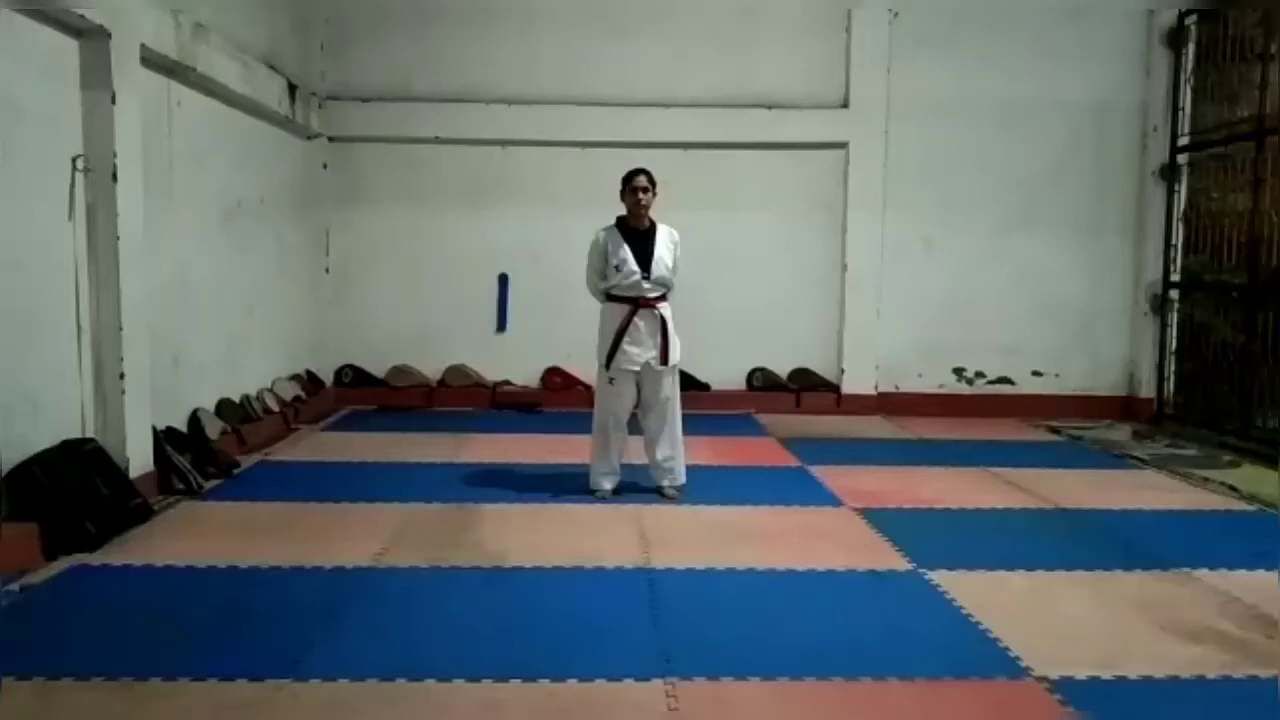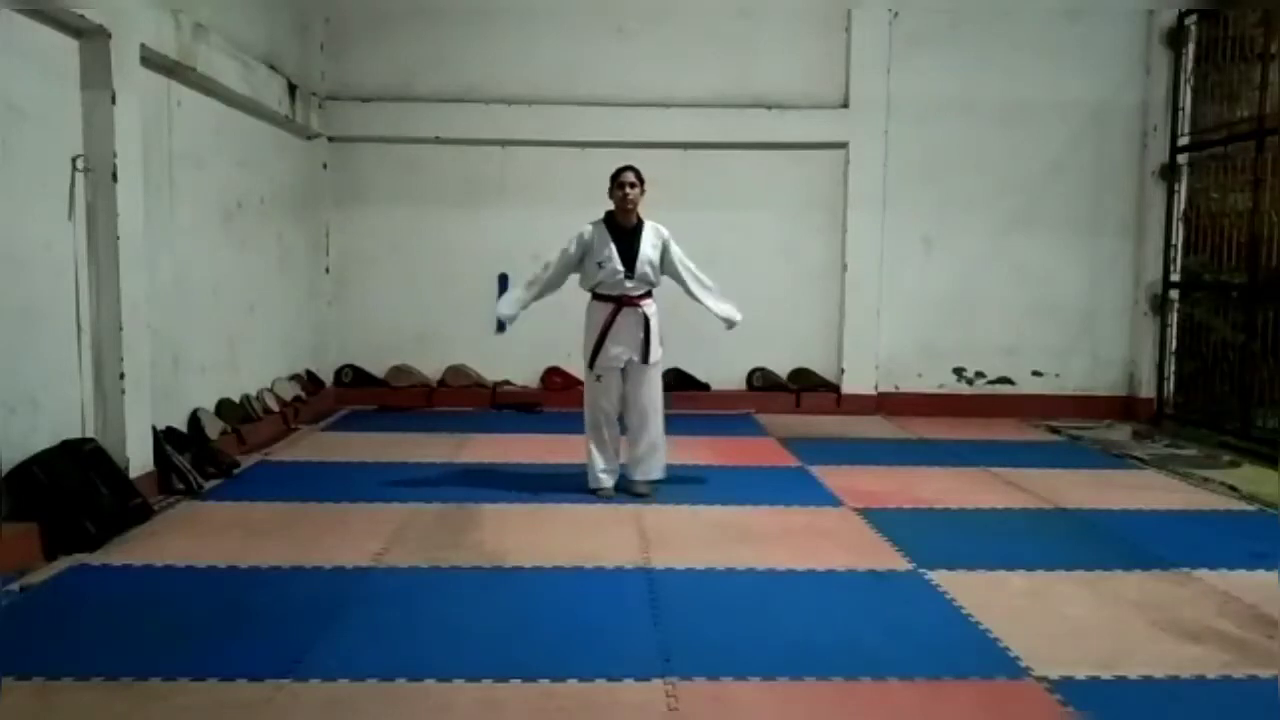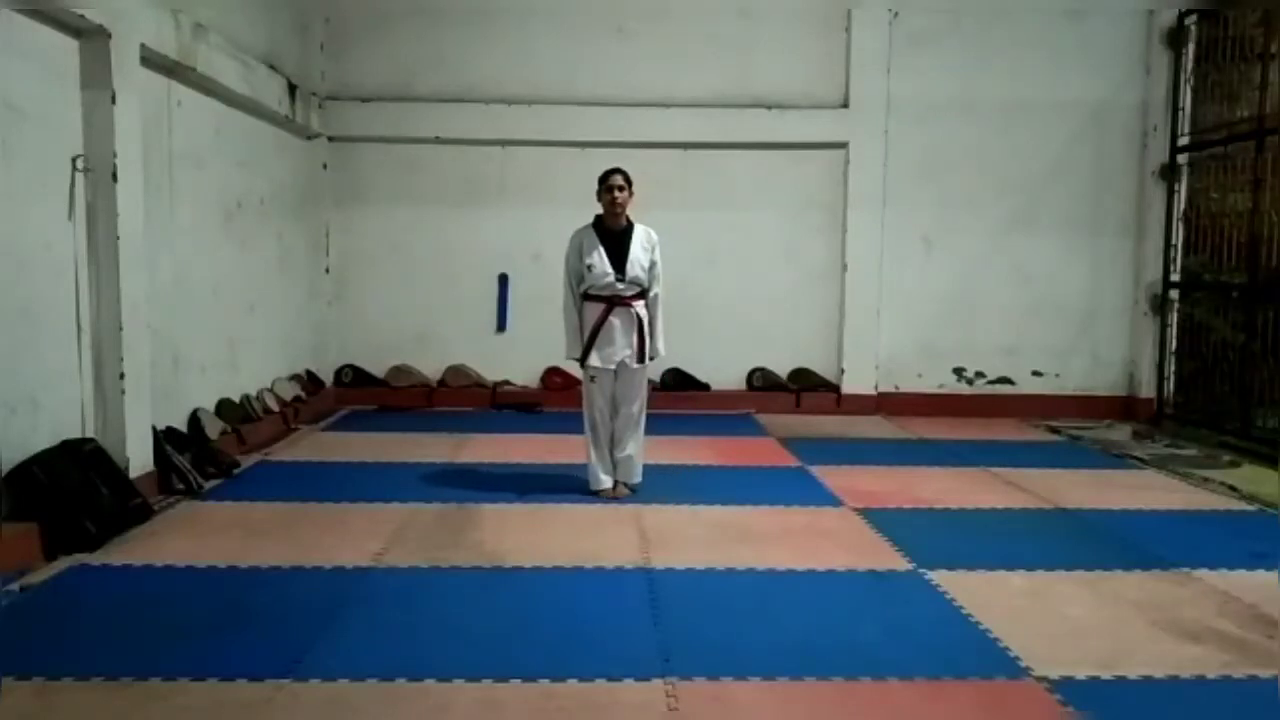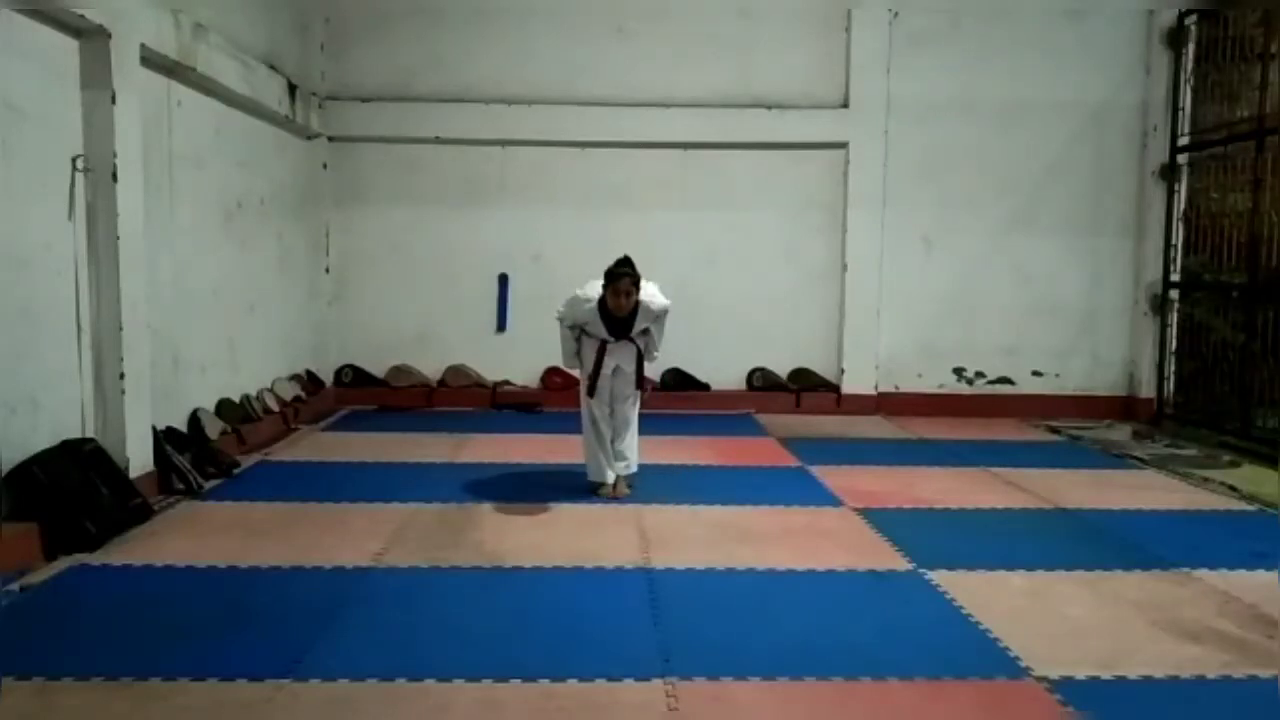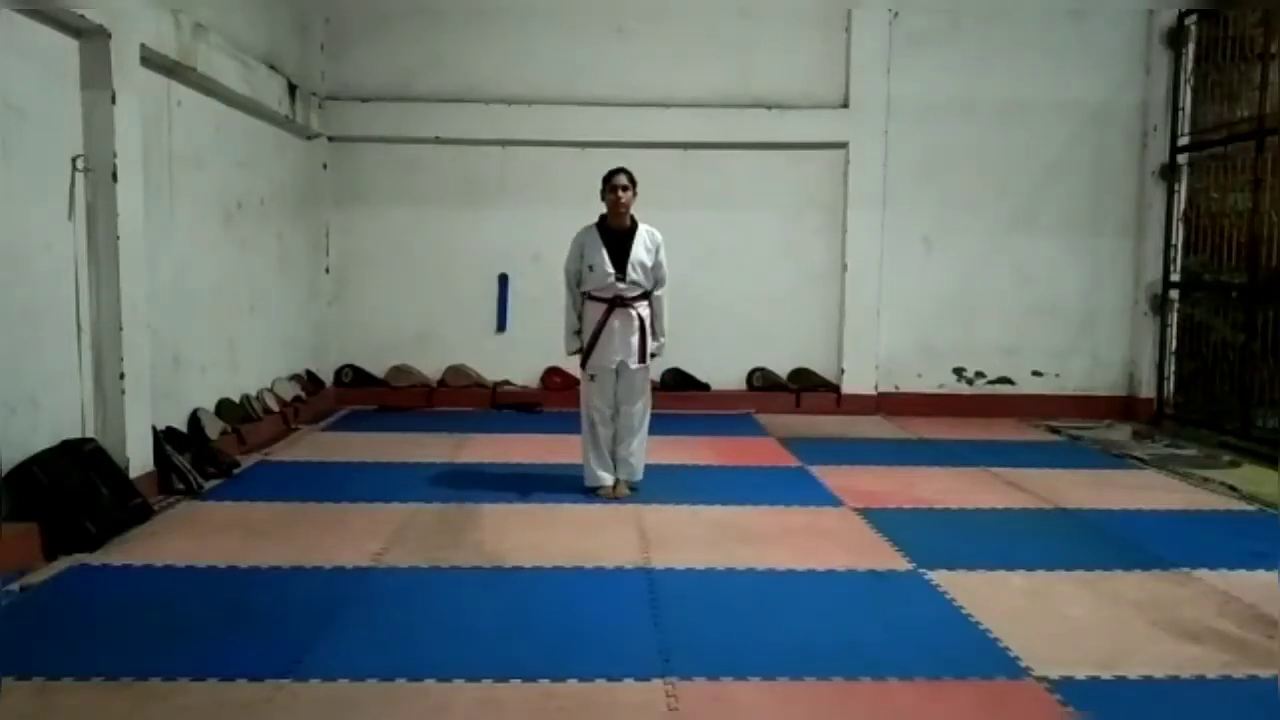
dt=1s
person 1, frame 1
left shoulder: (670, 237)
right shoulder: (605, 238)
right elbow: (595, 283)
left wrist: (649, 306)
right wrist: (625, 306)
left hip: (658, 327)
right hip: (620, 326)
left knee: (662, 408)
right knee: (612, 409)
left ankle: (668, 476)
right ankle: (605, 478)
person 1, frame 2
left shoulder: (658, 235)
right shoulder: (591, 234)
left elbow: (687, 274)
right elbow: (555, 271)
left wrist: (724, 309)
right wrist: (514, 303)
left hip: (643, 323)
right hip: (605, 323)
left knee: (645, 406)
right knee: (602, 407)
left ankle: (642, 473)
right ankle: (604, 476)
person 1, frame 3
left shoulder: (647, 237)
right shoulder: (582, 238)
left elbow: (654, 291)
right elbow: (572, 292)
left wrist: (655, 341)
right wrist: (575, 343)
left hip: (634, 327)
right hip: (597, 328)
left knee: (630, 408)
right knee: (598, 408)
left ankle: (625, 476)
right ankle: (603, 478)
person 1, frame 4
left shoulder: (652, 303)
right shoulder: (585, 303)
right elbow: (565, 320)
left wrist: (650, 347)
right wrist: (573, 356)
left hip: (630, 348)
right hip: (595, 348)
left knee: (626, 408)
right knee: (597, 408)
left ankle: (621, 474)
right ankle: (605, 476)
person 1, frame 5
left shoulder: (650, 237)
right shoulder: (586, 237)
left elbow: (660, 286)
right elbow: (572, 286)
left wrist: (659, 335)
right wrist: (572, 334)
left hip: (636, 325)
right hip: (598, 324)
left knee: (634, 406)
right knee: (598, 407)
left ankle: (625, 475)
right ankle: (601, 476)
